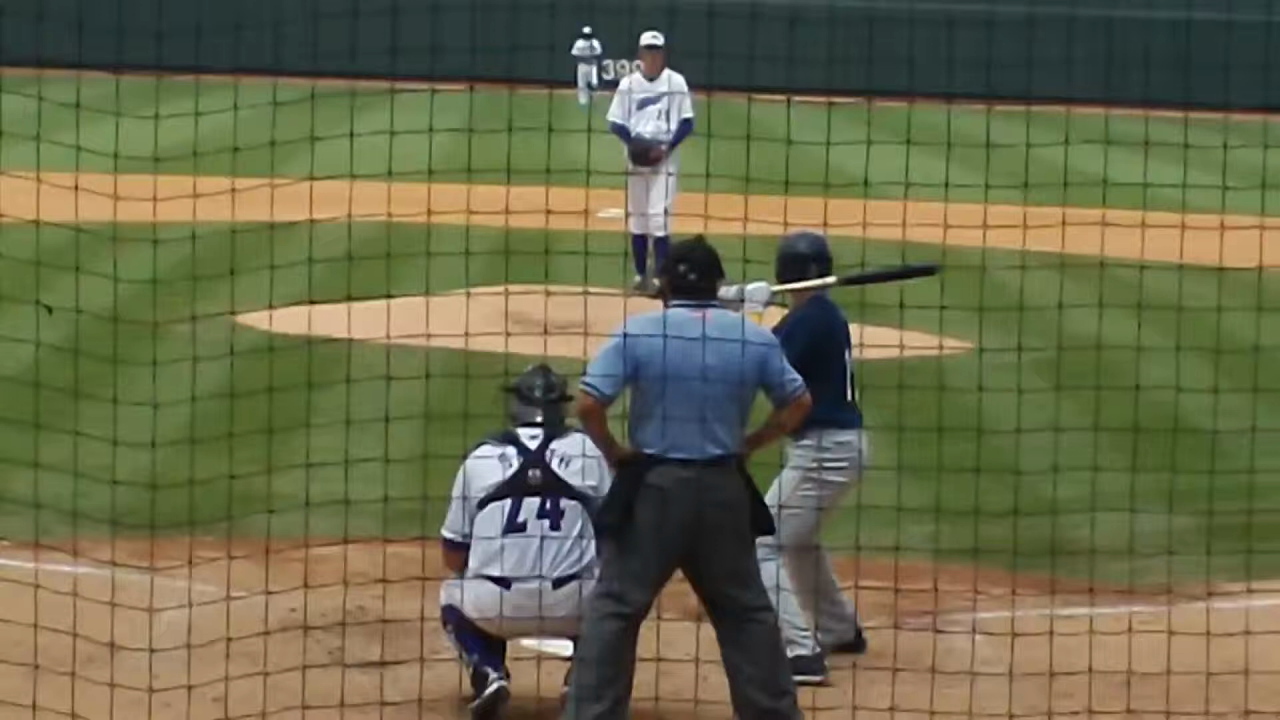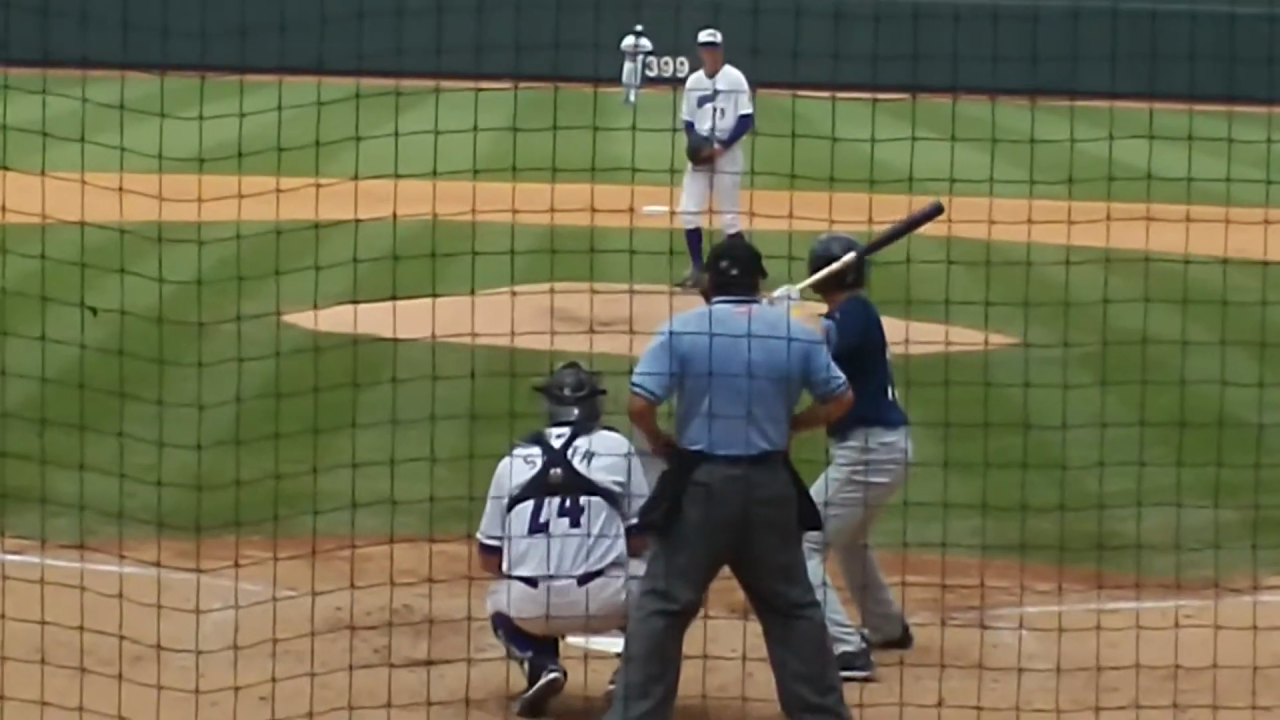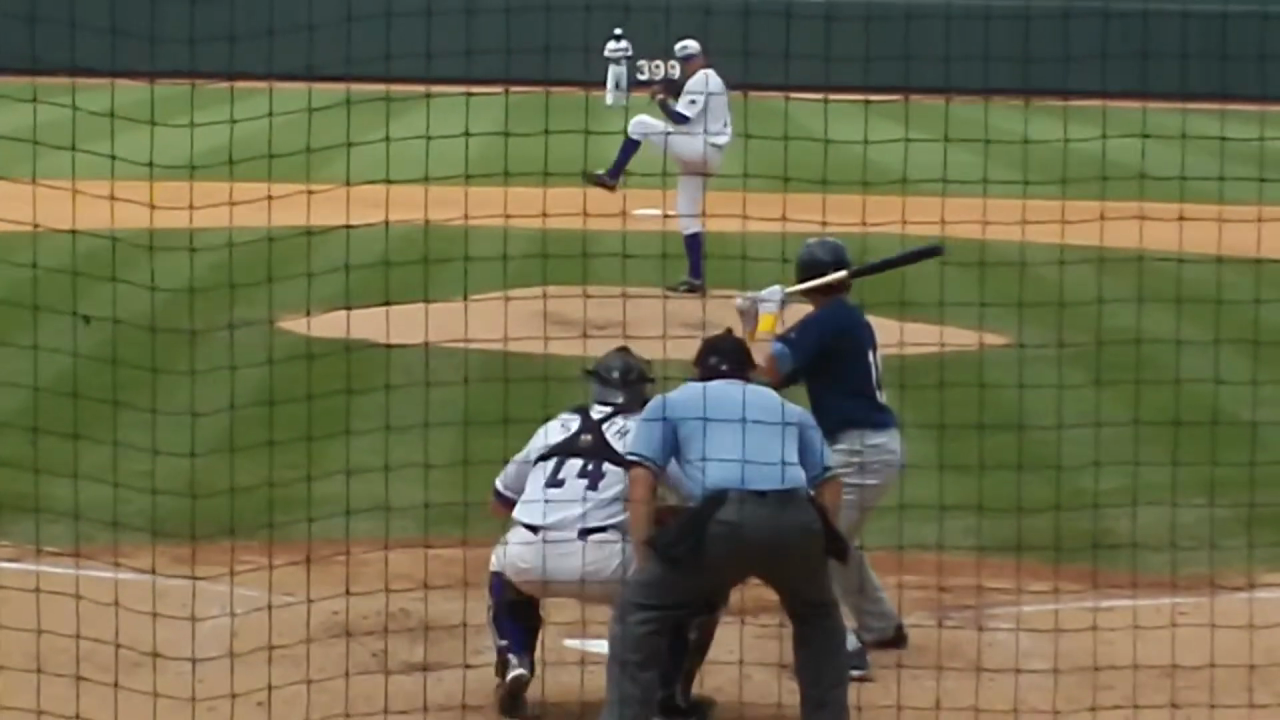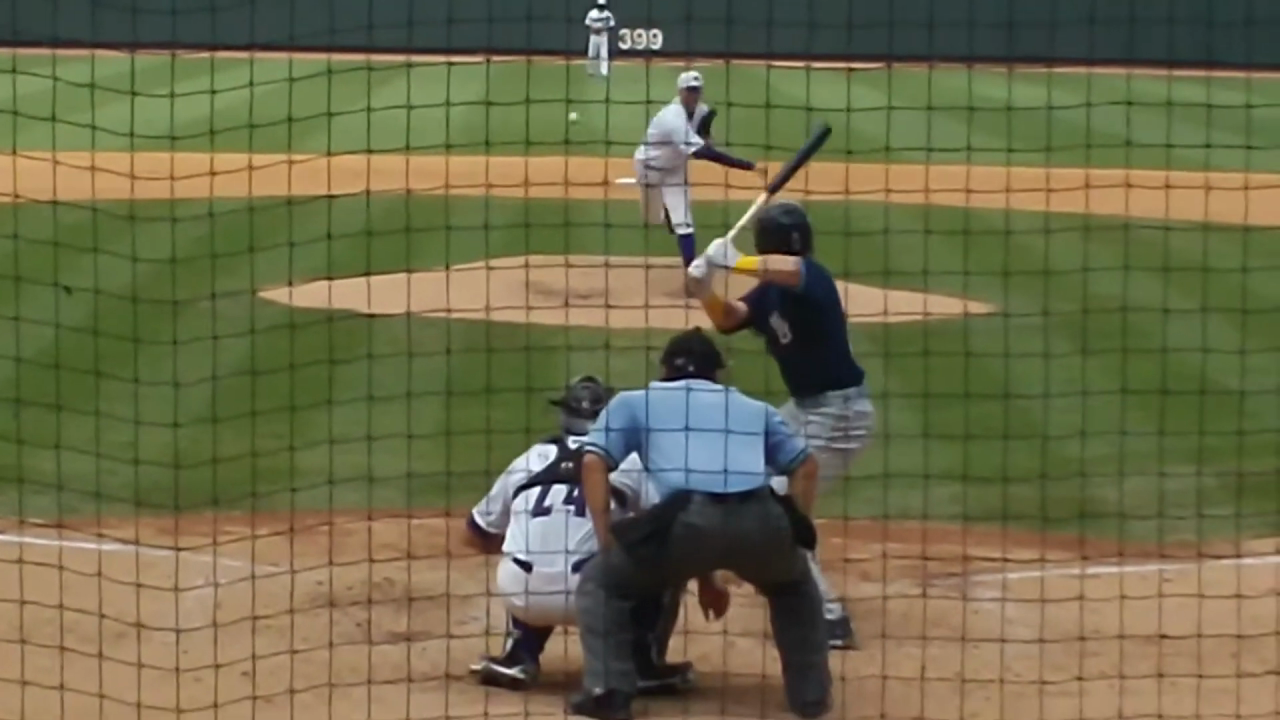
dt=1s
person 1, frame 1
left shoulder: (806, 318)
right shoulder: (829, 314)
left wrist: (752, 309)
right wrist: (737, 304)
left hip: (821, 449)
right hip: (841, 443)
left knee: (763, 546)
right knee: (797, 540)
left ankle: (801, 653)
right ankle: (840, 630)
person 1, frame 2
left shoulder: (853, 314)
right shoulder: (858, 313)
left hip: (867, 449)
right hip: (880, 444)
left knee: (804, 542)
right knee: (848, 536)
left ankle: (850, 651)
right ankle: (888, 627)
person 1, frame 3
left shoulder: (826, 321)
right shoulder: (850, 320)
left elbow: (768, 368)
right elbow: (780, 377)
left hip: (858, 451)
right hip: (874, 445)
left ankle: (845, 651)
right ankle: (882, 626)
person 1, frame 4
left shoulder: (805, 275)
right shoulder: (768, 290)
left elbow: (790, 271)
right elbow: (727, 320)
left wrist: (734, 261)
right wrist: (705, 288)
left hip: (836, 413)
right hip: (804, 407)
left ankle: (830, 620)
person 2, frame 1
left shoulder: (636, 333)
right shoulder: (755, 338)
left elbow: (587, 404)
right elbow: (798, 404)
left wrist: (615, 453)
right wrist: (749, 443)
left hip: (654, 485)
right hip: (724, 487)
left knee: (614, 607)
right knee: (747, 609)
person 2, frame 2
left shoulder: (681, 329)
right shoulder: (800, 334)
left elbow: (640, 406)
right elbow: (839, 402)
left wrist: (664, 445)
left hip: (703, 482)
right hip: (772, 484)
left knee: (662, 605)
right knee: (793, 606)
person 2, frame 3
left shoulder: (669, 403)
right shoulder: (789, 408)
left elbow: (640, 480)
right elbow: (828, 485)
left wrist: (644, 560)
right wrist: (817, 542)
left hip: (725, 520)
right hip: (795, 520)
left knee: (638, 609)
right knee: (817, 615)
person 2, frame 4
left shoulder: (633, 401)
right shoulder: (754, 407)
left elbow: (594, 463)
right elbow: (805, 466)
left wrist: (608, 543)
right wrist: (790, 531)
left hip: (691, 521)
right hip: (761, 522)
left knee: (601, 582)
right knee: (795, 588)
person 3, frame 1
left shoulder: (481, 456)
right shoulder: (584, 449)
left elbow: (453, 557)
left hip: (492, 605)
right hip: (568, 605)
left knee: (453, 596)
left ankle: (488, 674)
person 3, frame 2
left shoulder: (514, 459)
right shoulder: (613, 445)
left elbow: (490, 559)
right elbow: (645, 532)
left hip: (529, 606)
right hip: (602, 599)
left knee: (501, 601)
left ankle: (541, 666)
person 3, frame 3
left shoulder: (555, 427)
left elbow: (502, 500)
left hip: (528, 559)
right hip: (601, 563)
left knee: (504, 565)
left ankle: (516, 664)
person 3, frame 4
left shoulder: (528, 460)
right shoulder: (628, 460)
left elbow: (476, 536)
left hip: (520, 594)
left ankle: (518, 657)
right ankle: (646, 664)
person 4, frame 1
left shoulder: (676, 81)
right shoulder: (628, 83)
left elbow: (687, 122)
right elbow: (616, 123)
left wrist: (668, 147)
right wrist: (634, 144)
left hip: (665, 158)
left knee: (659, 217)
right knee: (637, 217)
right ankle: (641, 275)
person 4, frame 2
left shoulder: (735, 78)
right shoulder: (693, 80)
left elbow: (746, 120)
left wrist: (723, 146)
left hip: (727, 154)
left knee: (729, 216)
right knee: (688, 211)
right ankle: (697, 269)
person 4, frame 3
left shoulder: (698, 81)
right shoulder: (714, 80)
left elbow: (679, 118)
left wrist: (662, 101)
right wrist: (670, 102)
left hip: (698, 149)
right hip: (709, 155)
left knee: (639, 123)
right knee: (688, 217)
left ankle: (612, 176)
right ankle: (694, 278)
person 4, frame 4
left shoulder: (699, 109)
right shoulder: (672, 119)
right elbow: (703, 152)
right wrist: (749, 165)
left hip: (674, 170)
right hip: (649, 169)
left knee: (683, 223)
right knee: (654, 219)
right ankle: (666, 213)
